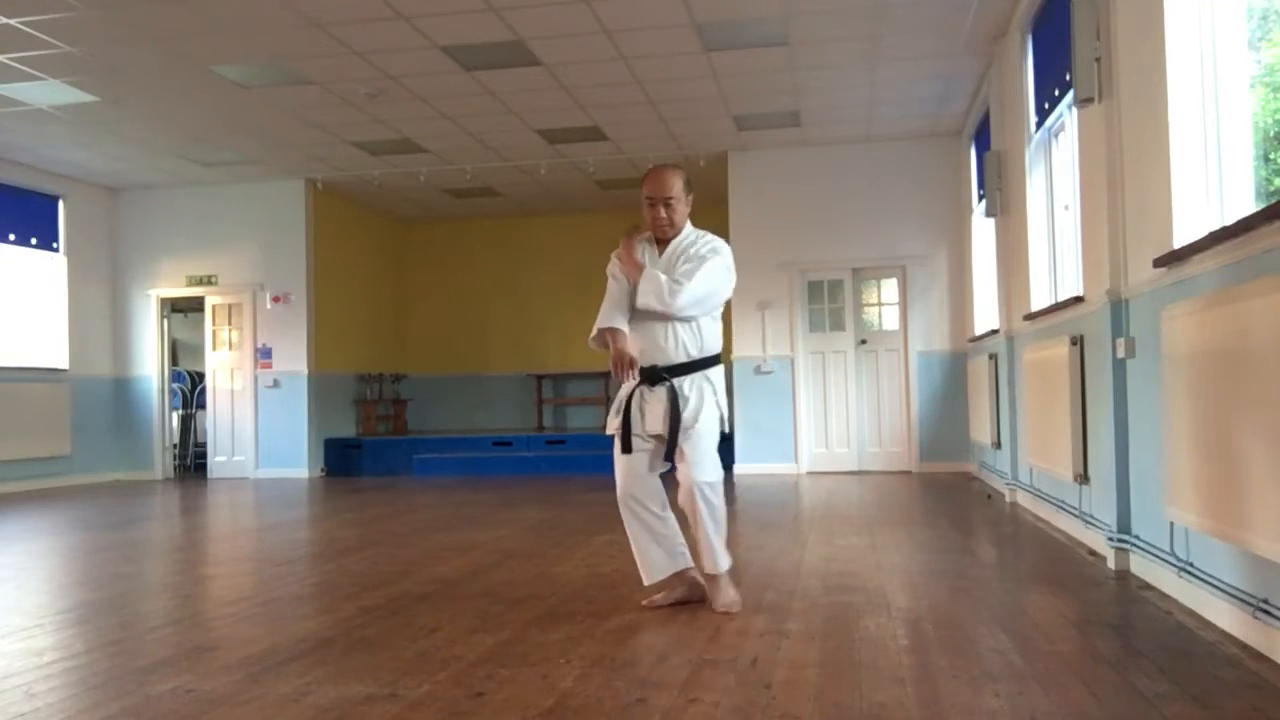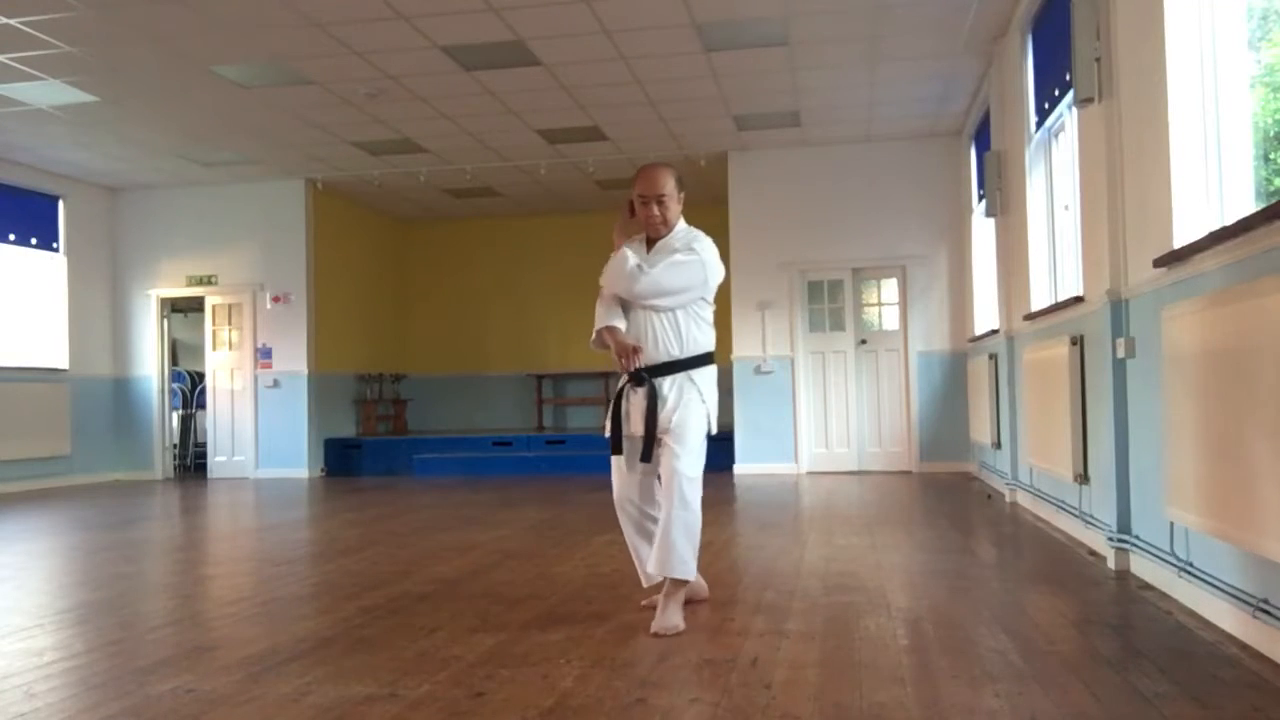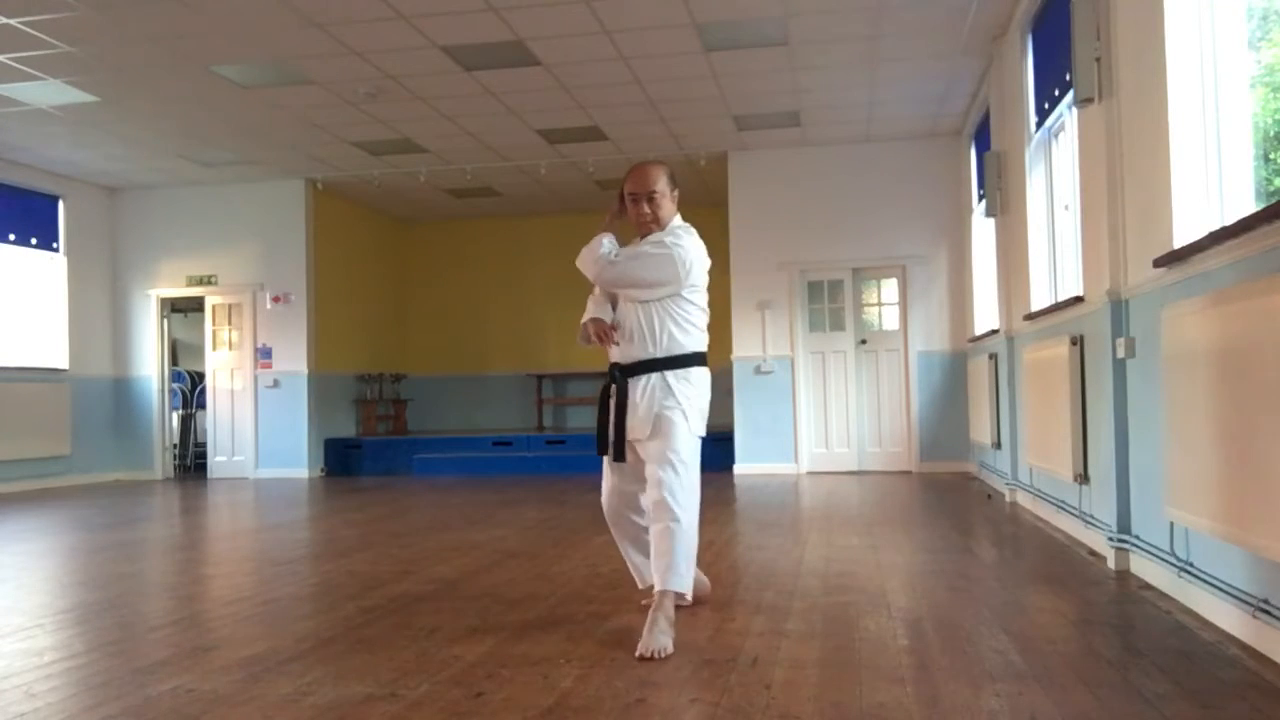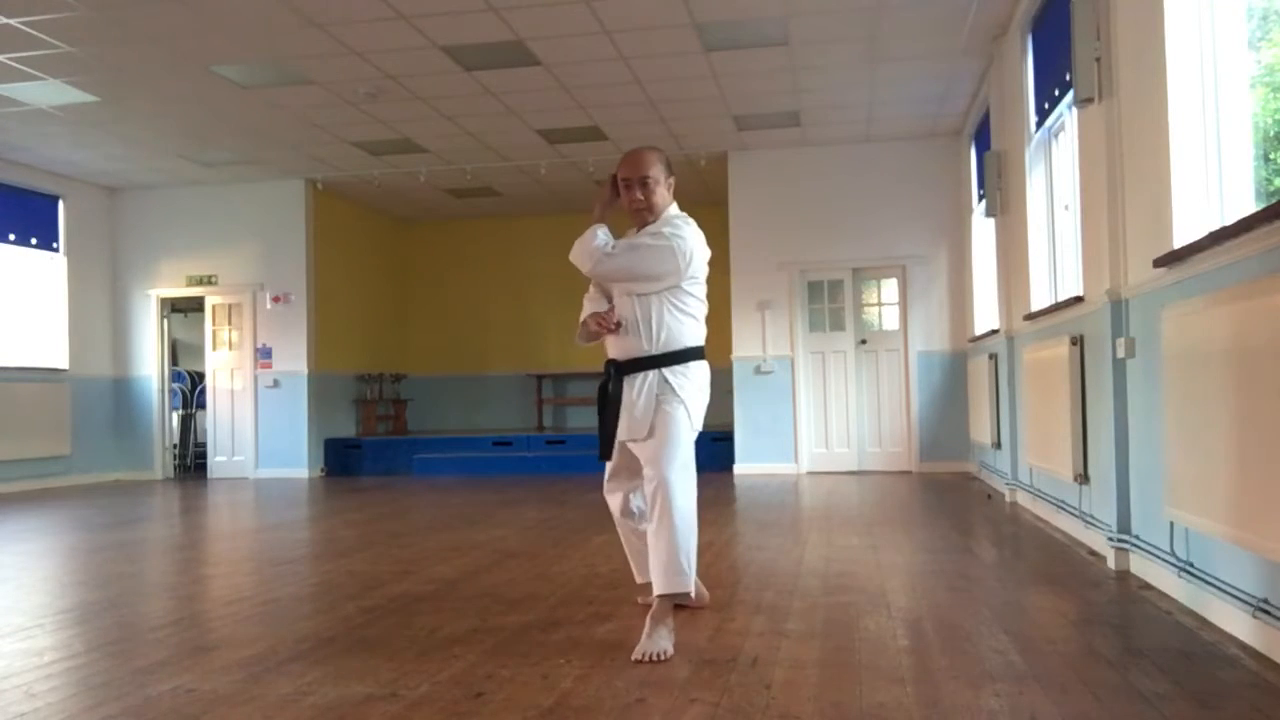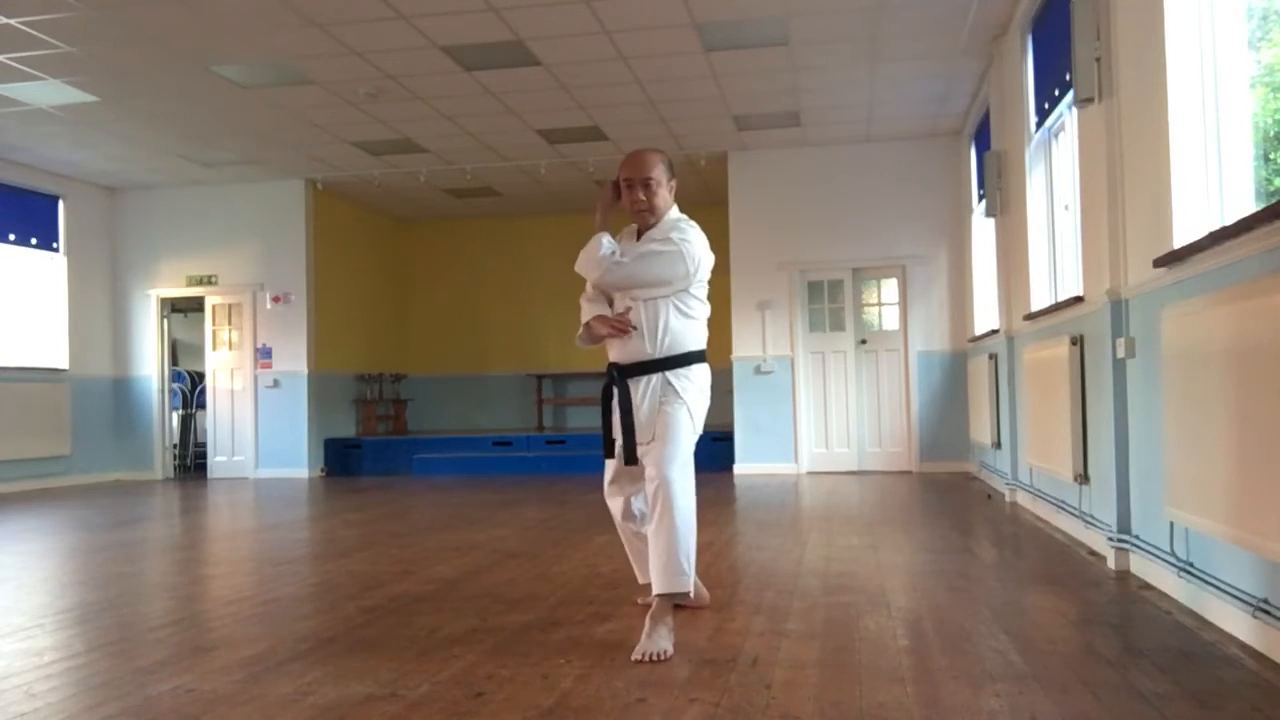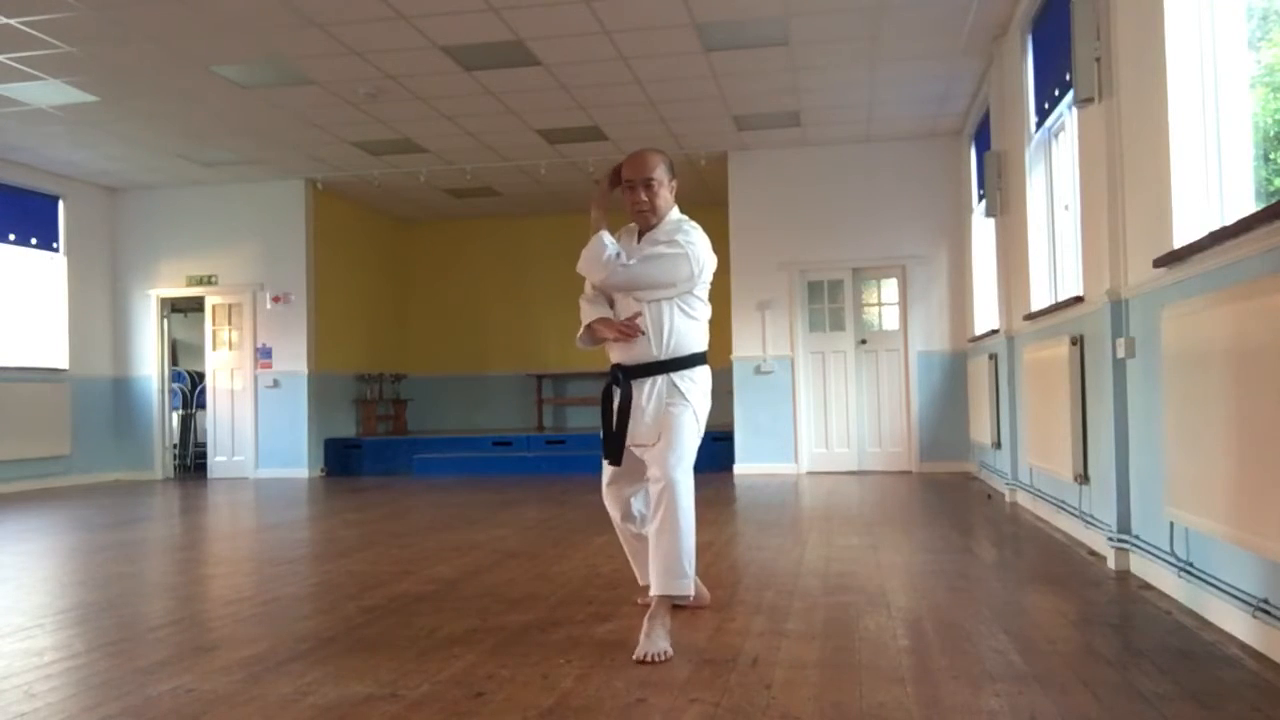
dt=0.3s
person 1, frame 1
left shoulder: (712, 252)
right shoulder: (628, 253)
left elbow: (675, 300)
right elbow: (615, 307)
left wrist: (632, 263)
right wrist: (617, 344)
left hip: (693, 386)
right hip: (641, 388)
left knee: (698, 479)
right knee: (633, 487)
left ankle: (717, 573)
right ankle: (684, 577)
person 1, frame 2
left shoulder: (697, 251)
right shoulder: (632, 256)
left elbow: (631, 284)
right elbow: (609, 303)
left wrist: (620, 241)
right wrist: (615, 338)
left hip: (685, 385)
right hip: (636, 387)
left knee: (679, 479)
right knee: (631, 491)
left ankle: (672, 592)
right ankle: (685, 579)
person 1, frame 3
left shoulder: (680, 248)
right shoulder: (635, 250)
left elbow: (599, 269)
right elbow: (603, 296)
left wrist: (608, 226)
right wrist: (595, 323)
left hip: (673, 386)
right hip: (628, 388)
left knee: (669, 491)
right knee: (620, 499)
left ankle: (663, 608)
right ankle: (685, 578)
person 1, frame 4
left shoulder: (679, 237)
right shoulder: (633, 241)
left elbow: (594, 263)
right elbow: (600, 292)
left wrist: (599, 214)
right wrist: (593, 319)
left hip: (672, 380)
right hip: (629, 383)
left knee: (667, 483)
right knee: (624, 492)
left ankle: (663, 612)
right ankle: (682, 584)
person 1, frame 5
left shoulder: (684, 241)
right shoulder: (629, 241)
left elbow: (601, 271)
right elbow: (594, 294)
left wrist: (601, 218)
right wrist: (598, 322)
left hip: (673, 383)
right hip: (629, 386)
left knee: (667, 481)
right knee: (624, 492)
left ankle: (662, 611)
right ankle: (681, 585)
person 1, frame 6
left shoulder: (687, 242)
right shoulder: (624, 242)
left elbow: (606, 273)
right elbow: (593, 298)
left wrist: (597, 213)
right wrist: (603, 326)
left hip: (676, 385)
right hip: (628, 388)
left knee: (669, 482)
right knee: (622, 492)
left ankle: (660, 612)
right ankle: (680, 583)
